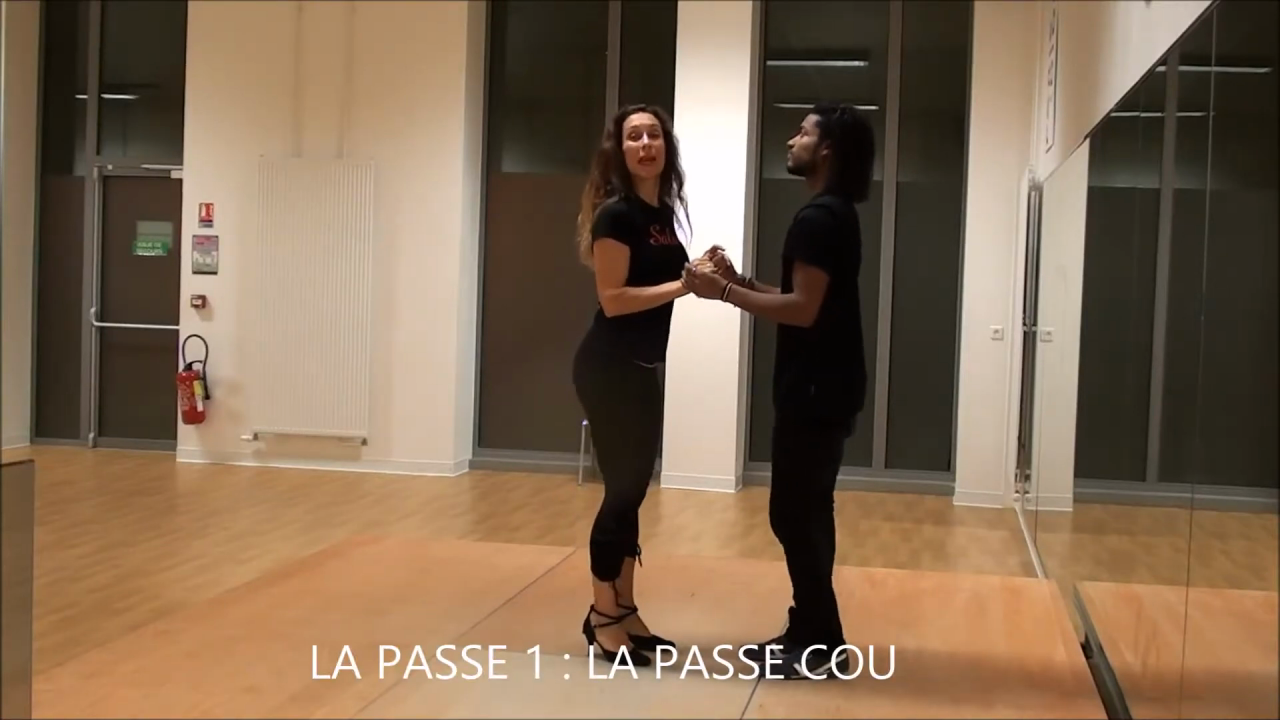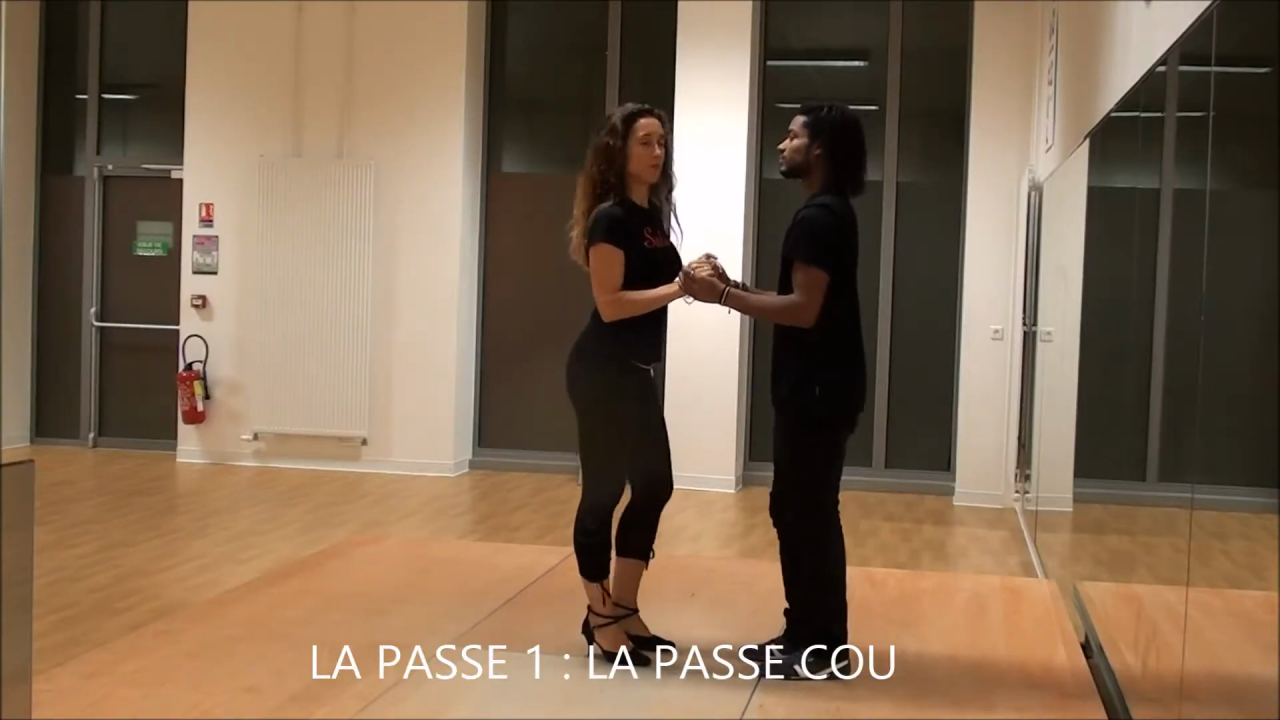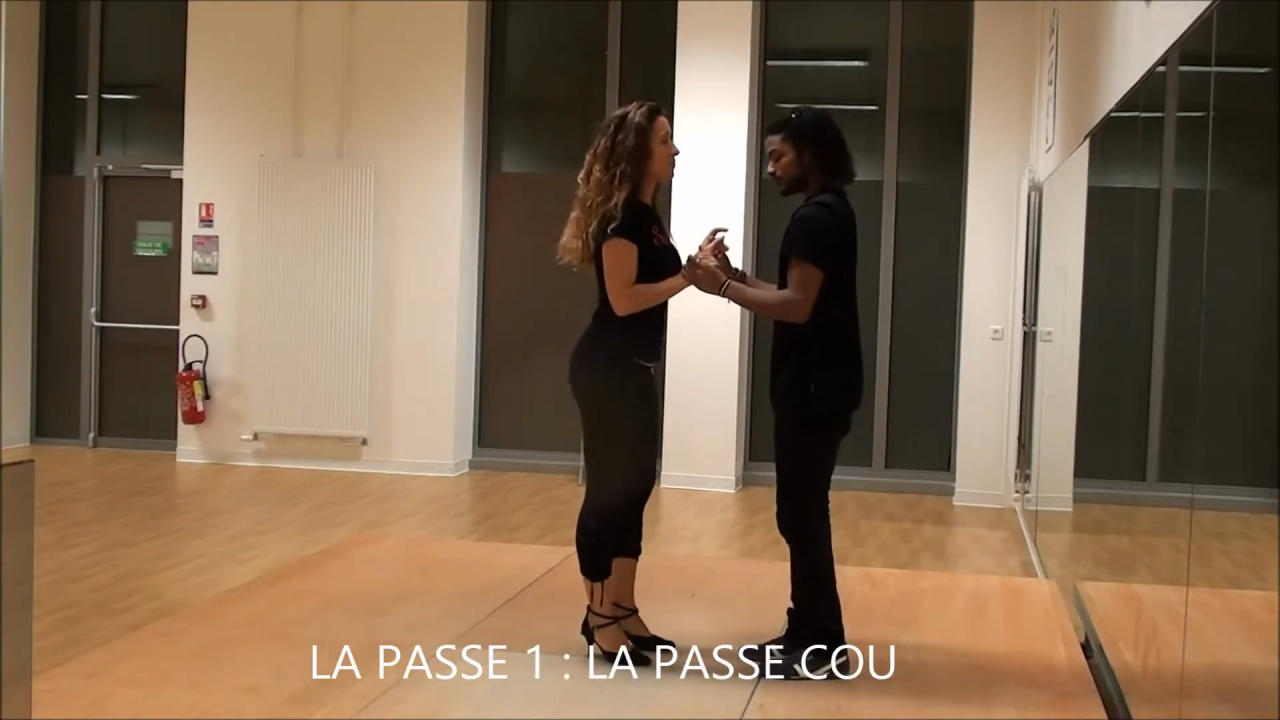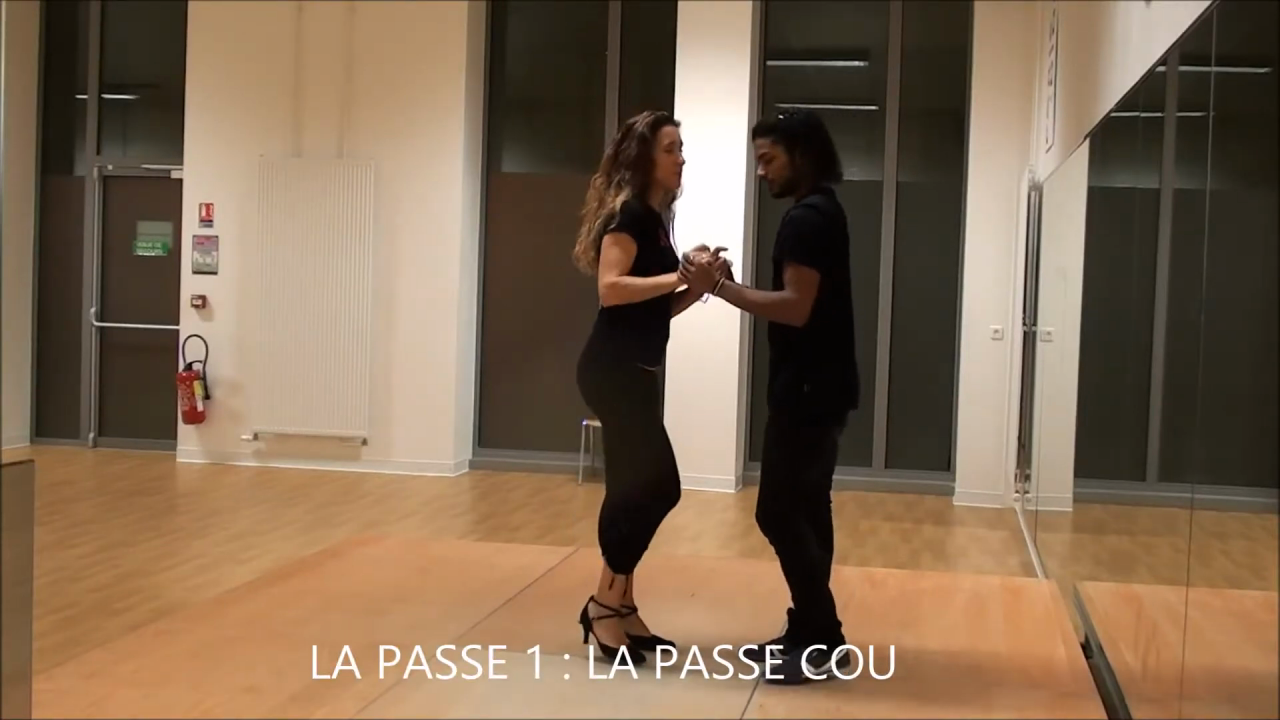
dt=0.5s
person 1, frame 1
left shoulder: (818, 218)
right shoulder: (833, 215)
left elbow: (803, 309)
left wrist: (723, 292)
right wrist: (739, 280)
left hip: (816, 388)
right hip: (819, 385)
left knee: (794, 514)
right knee: (805, 513)
left ankle: (822, 644)
right ankle: (806, 633)
person 1, frame 2
left shoulder: (819, 218)
right shoulder: (828, 214)
left elbow: (803, 310)
left wrist: (721, 296)
right wrist: (733, 286)
left hip: (819, 392)
right hip: (808, 389)
left knee: (813, 515)
right knee: (790, 510)
left ankle: (825, 647)
right ankle: (802, 633)
person 1, frame 3
left shoulder: (816, 216)
right shoulder: (829, 212)
left elbow: (797, 306)
left wrist: (721, 287)
right wrist: (735, 275)
left hip: (814, 388)
right hip: (815, 385)
left knee: (802, 514)
right knee: (802, 512)
left ankle: (824, 645)
right ankle: (805, 633)
person 1, frame 4
left shoulder: (807, 217)
right shoulder: (818, 213)
left elbow: (795, 308)
left wrist: (722, 289)
right wrist: (731, 286)
left hip: (808, 388)
right hip: (815, 386)
left knee: (779, 512)
right knee: (806, 509)
left ankle: (823, 641)
right ankle: (807, 633)
person 2, frame 1
left shoulder: (662, 212)
right shoulder: (616, 213)
right elbow: (613, 298)
left wrist: (699, 273)
right wrist: (684, 284)
left hip: (641, 366)
right hip: (608, 367)
left knee: (633, 487)
right knee: (624, 487)
left ankle: (624, 610)
right ankle: (602, 616)
person 2, frame 2
left shoulder: (654, 214)
right shoulder: (611, 217)
right elbow: (610, 303)
right wrist: (679, 288)
left hip: (634, 371)
right hip: (602, 370)
left knee: (655, 486)
right knee: (603, 490)
left ankle: (622, 607)
right ankle: (600, 617)
person 2, frame 3
left shoulder: (645, 213)
right shoulder: (621, 214)
right elbow: (623, 299)
right wrist: (689, 276)
left hip: (634, 369)
right hip: (605, 369)
left knee: (635, 487)
right knee: (608, 488)
left ankle: (622, 609)
right ankle: (599, 617)
person 2, frame 4
left shoulder: (656, 219)
right shoulder: (629, 214)
right elbow: (611, 289)
left wrist: (698, 284)
right wrist: (677, 277)
left hip: (635, 370)
right hip: (613, 369)
left knee: (629, 491)
right knee: (660, 486)
left ankle: (621, 608)
right ankle: (603, 606)
